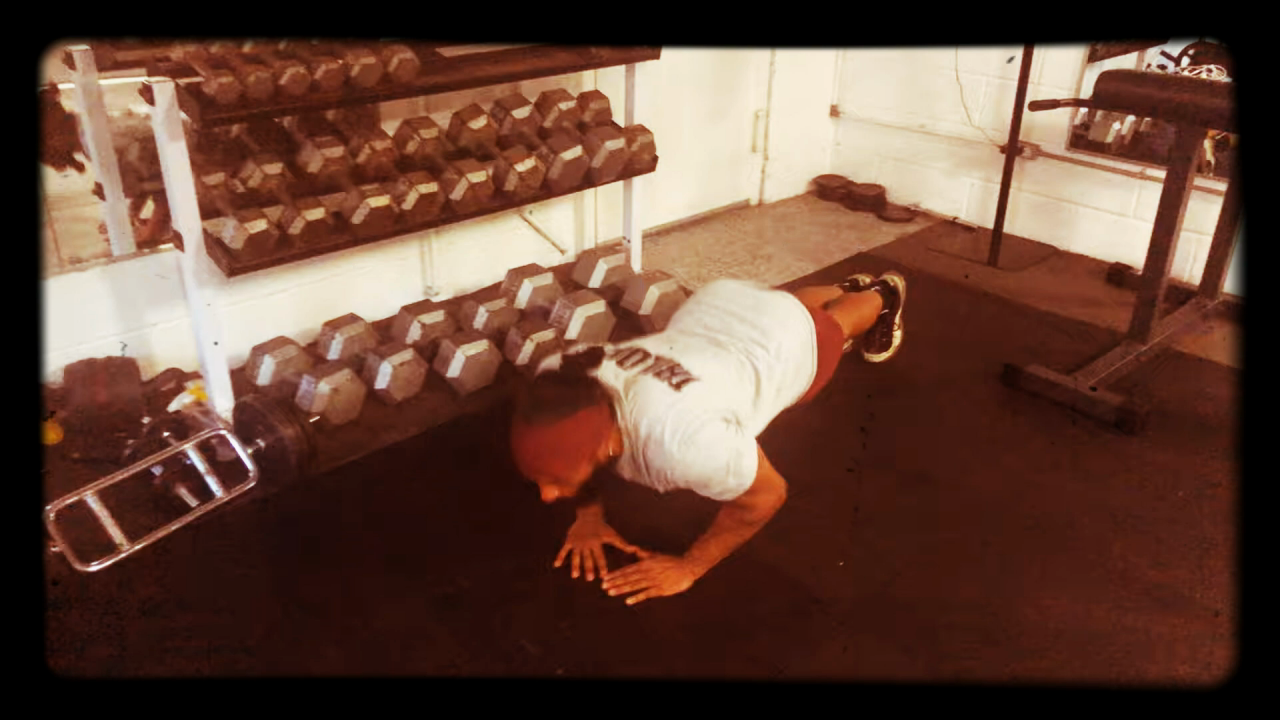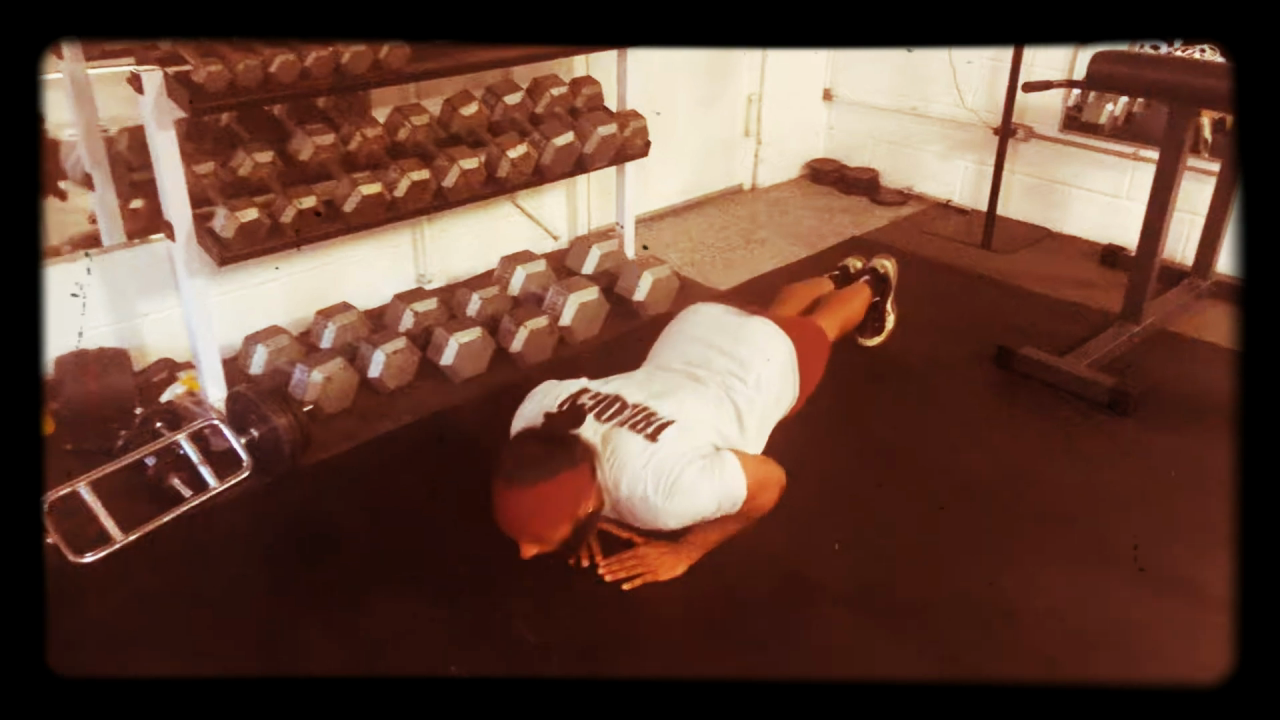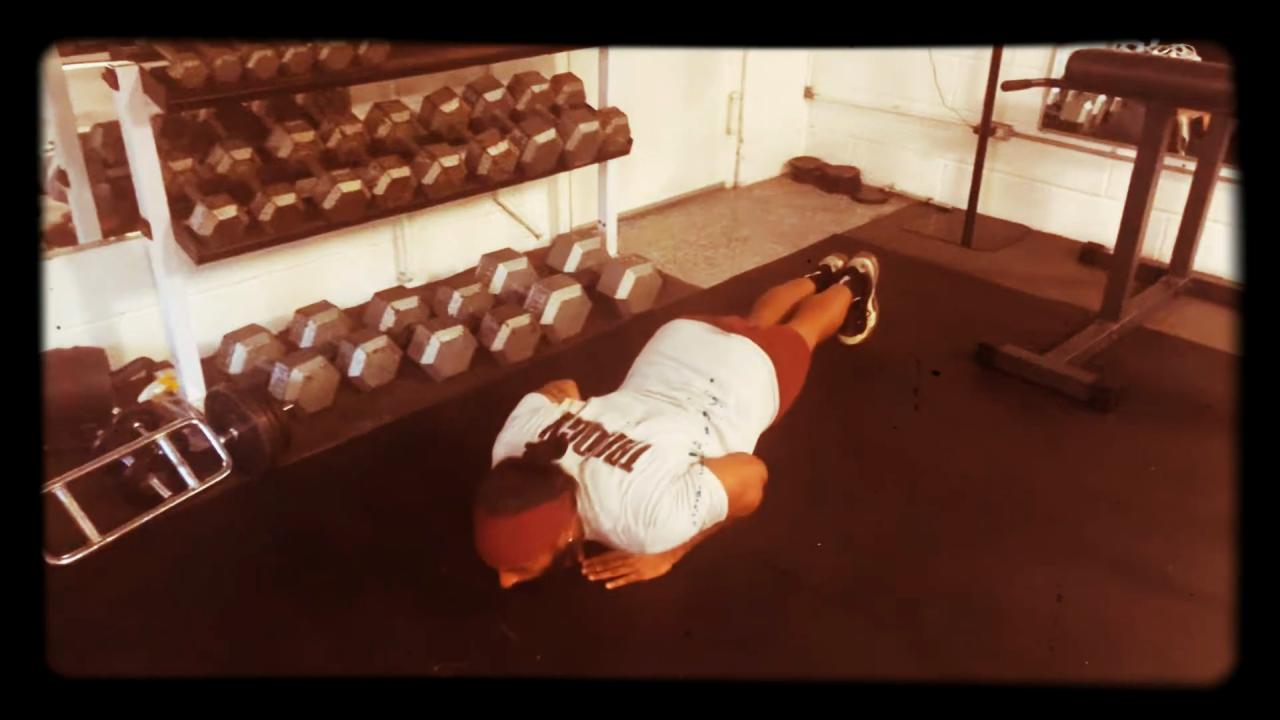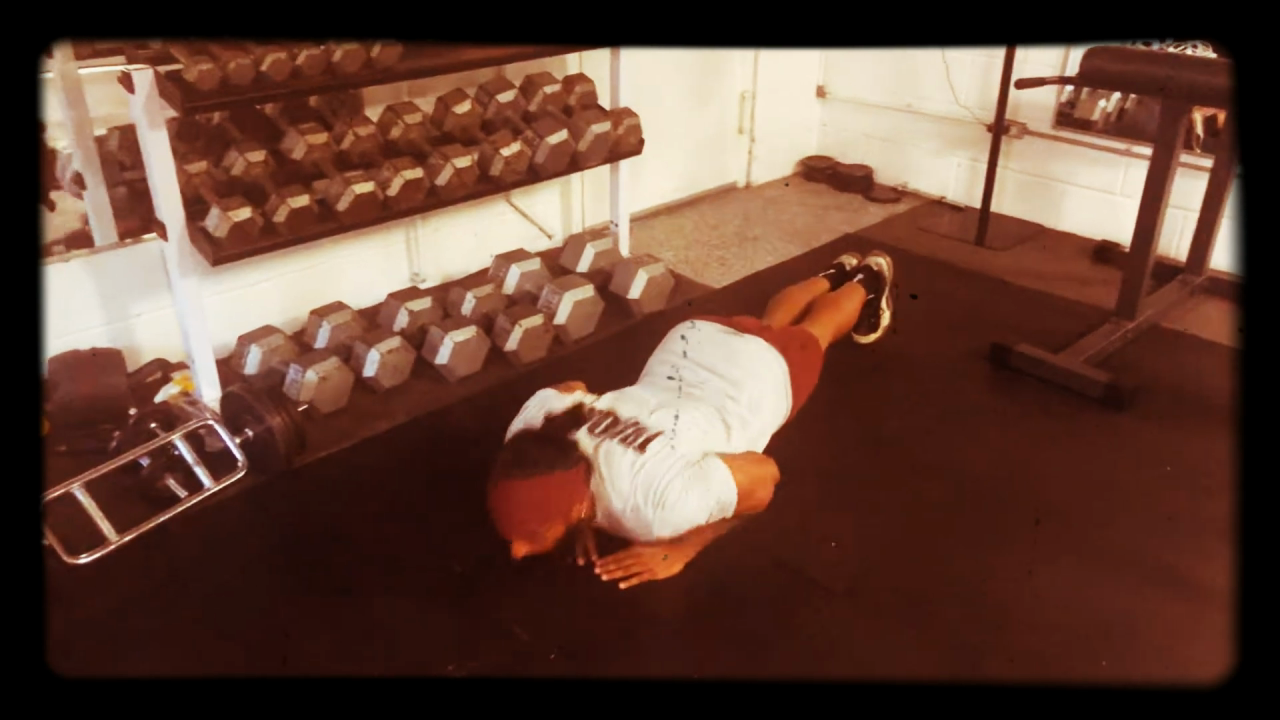
dt=0.2s
person 1, frame 1
left shoulder: (681, 442)
right shoulder: (561, 379)
left elbow: (768, 494)
left wrist: (689, 567)
right wrist: (589, 516)
left hip: (791, 339)
right hip: (716, 304)
left knee: (834, 322)
left ankle: (883, 293)
right ankle: (849, 286)
person 1, frame 2
left shoulder: (661, 489)
right shoulder: (537, 416)
left elbow: (769, 483)
left wrist: (683, 552)
right wrist: (580, 514)
left hip: (772, 359)
right hip: (696, 327)
left knee: (819, 325)
right knee: (783, 310)
left ankle: (873, 281)
right ankle: (840, 274)
person 1, frame 3
left shoulder: (644, 517)
right shoulder: (517, 445)
left elbow: (752, 479)
left wrist: (666, 554)
left hip: (748, 373)
right hip: (679, 341)
left knee: (797, 333)
right knee: (759, 321)
left ankle: (854, 280)
right ankle: (822, 275)
person 1, frame 4
left shoulder: (654, 503)
right shoulder: (533, 429)
left elbow: (763, 478)
left wrist: (678, 552)
left hip: (763, 373)
right hip: (695, 339)
left knee: (812, 333)
right knee: (770, 323)
left ankle: (868, 279)
right ankle: (836, 273)
